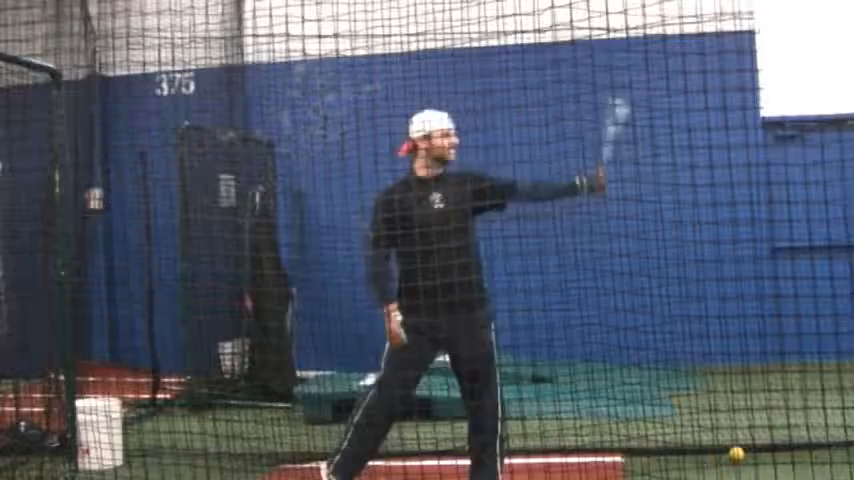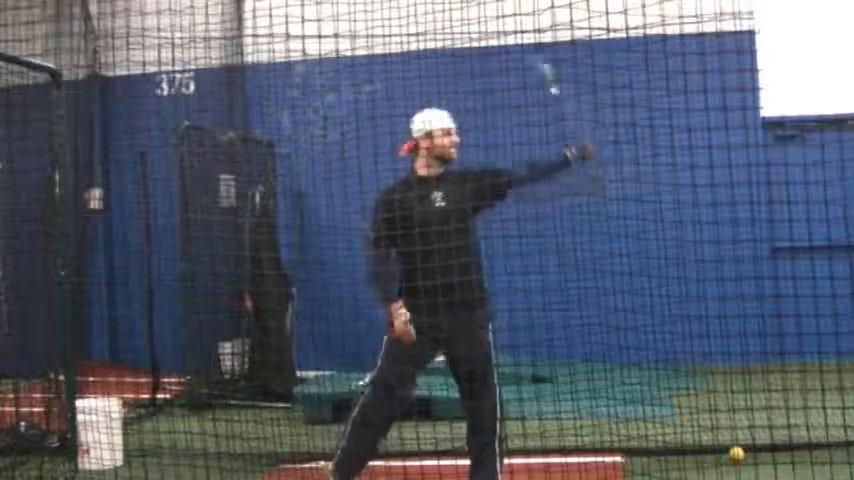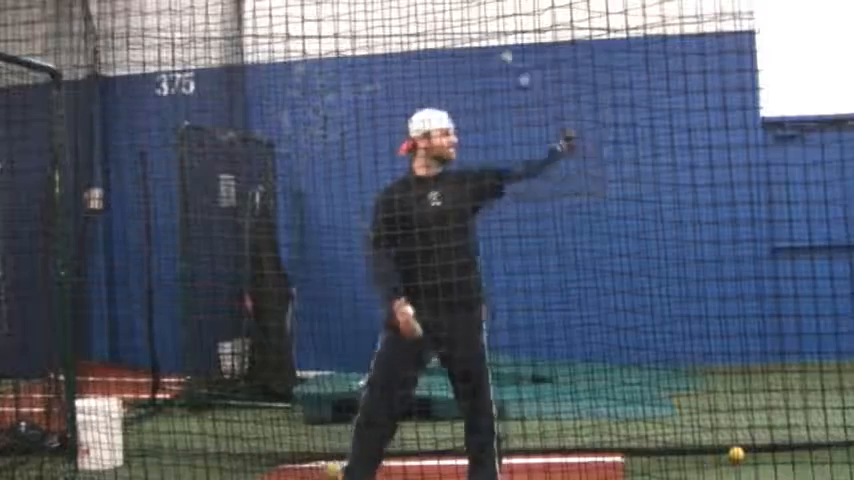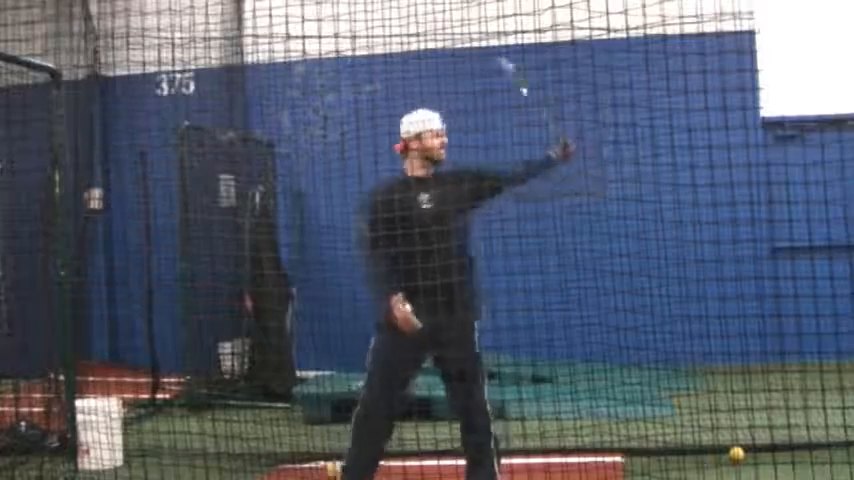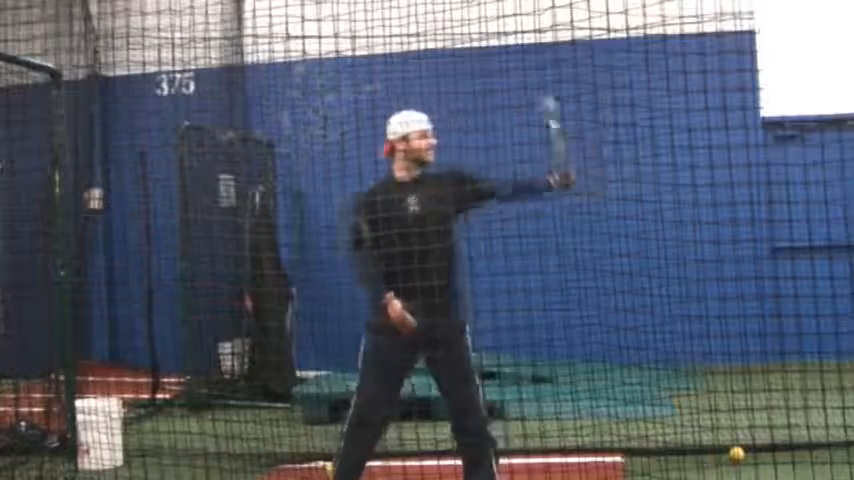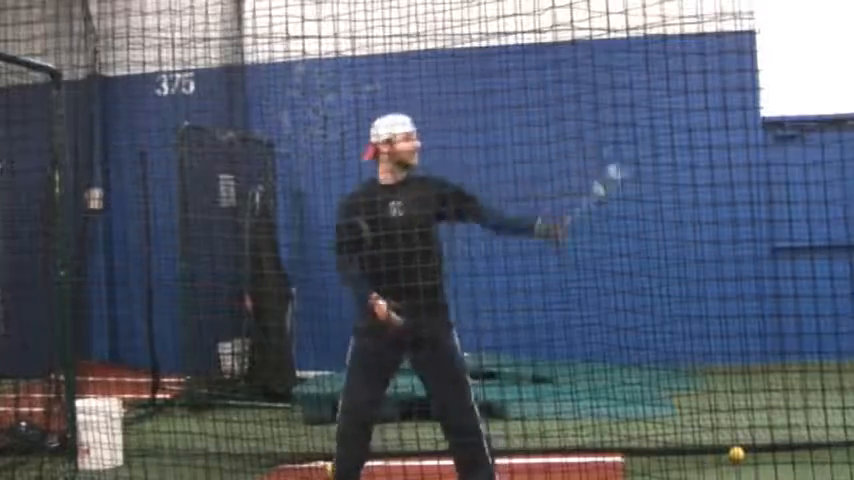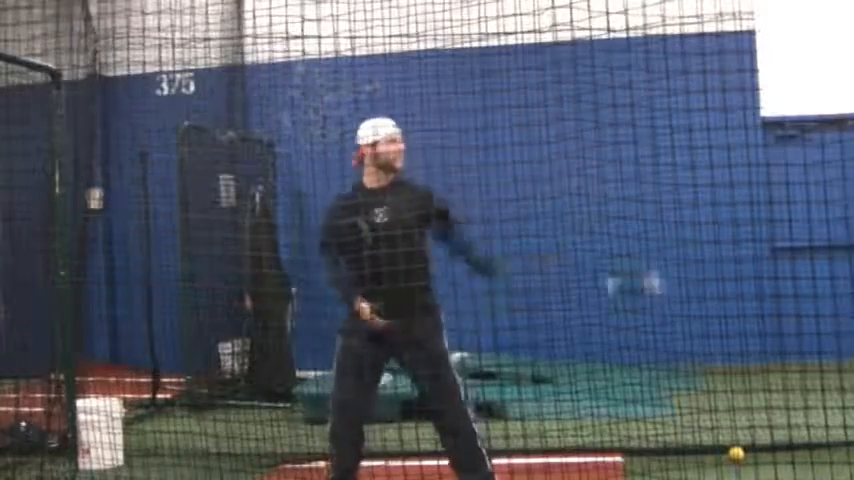
dt=0.1s
person 1, frame 1
left shoulder: (467, 186)
right shoulder: (393, 198)
left elbow: (524, 191)
right elbow: (378, 258)
left wrist: (581, 184)
right wrist: (390, 307)
left hip: (469, 314)
right hip: (417, 317)
left knee: (483, 399)
right knee: (386, 396)
person 1, frame 2
left shoulder: (468, 183)
right shoulder: (394, 197)
left elbow: (522, 177)
right elbow: (380, 257)
left wrist: (571, 157)
right wrist: (394, 305)
left hip: (467, 313)
right hip: (417, 316)
left knee: (482, 399)
right knee: (383, 395)
person 1, frame 3
left shoulder: (465, 183)
right shoulder: (393, 196)
left elbow: (515, 175)
right elbow: (381, 257)
left wrist: (559, 149)
right wrist: (396, 302)
left hip: (462, 314)
right hip: (411, 315)
left knee: (477, 400)
right knee: (381, 398)
person 1, frame 4
left shoulder: (458, 183)
right shoulder: (386, 196)
left elbow: (511, 178)
right elbow: (377, 256)
left wrist: (554, 156)
right wrist: (394, 298)
left hip: (454, 314)
right hip: (406, 315)
left knee: (471, 400)
right knee: (378, 400)
person 1, frame 5
left shoulder: (447, 186)
right shoulder: (370, 200)
left elbow: (500, 191)
right elbow: (363, 259)
left wrist: (551, 182)
right wrist: (387, 298)
left hip: (443, 316)
right hip: (392, 318)
left knee: (466, 401)
right knee: (369, 405)
person 1, frame 6
left shoulder: (431, 190)
right shoulder: (357, 203)
left elbow: (484, 214)
right elbow: (346, 261)
left wrist: (537, 227)
right wrist: (371, 299)
left hip: (430, 318)
right hip: (378, 320)
left knee: (456, 402)
right knee: (357, 406)
person 1, frame 7
left shoulder: (418, 198)
right shoulder: (343, 207)
left elbow: (454, 238)
right elbow: (335, 262)
left wrist: (492, 270)
right wrist: (357, 300)
left hip: (418, 321)
right hip: (364, 324)
left knee: (448, 402)
right knee: (346, 408)
